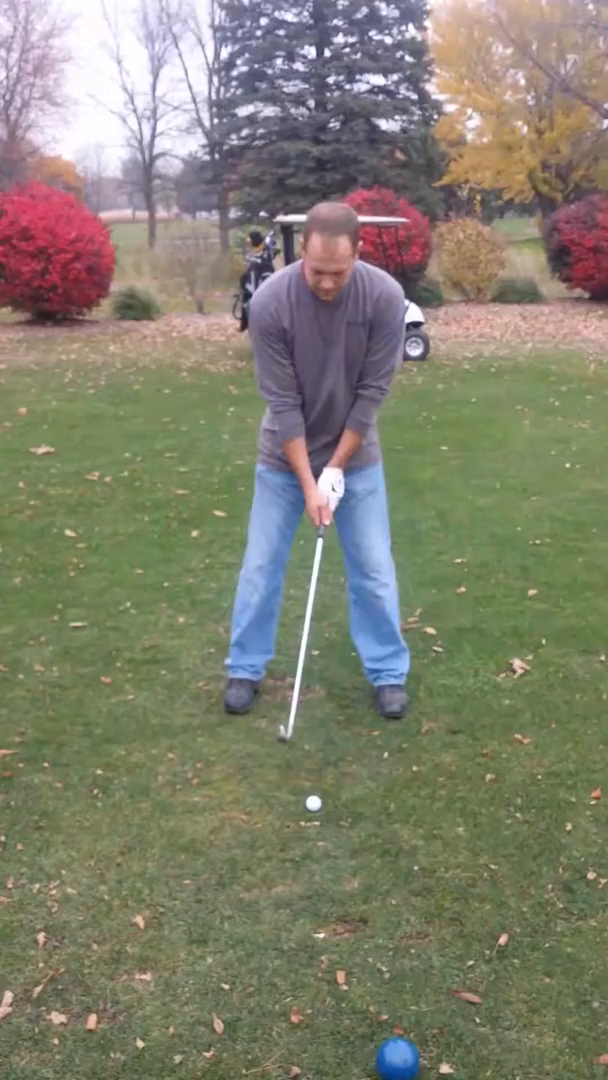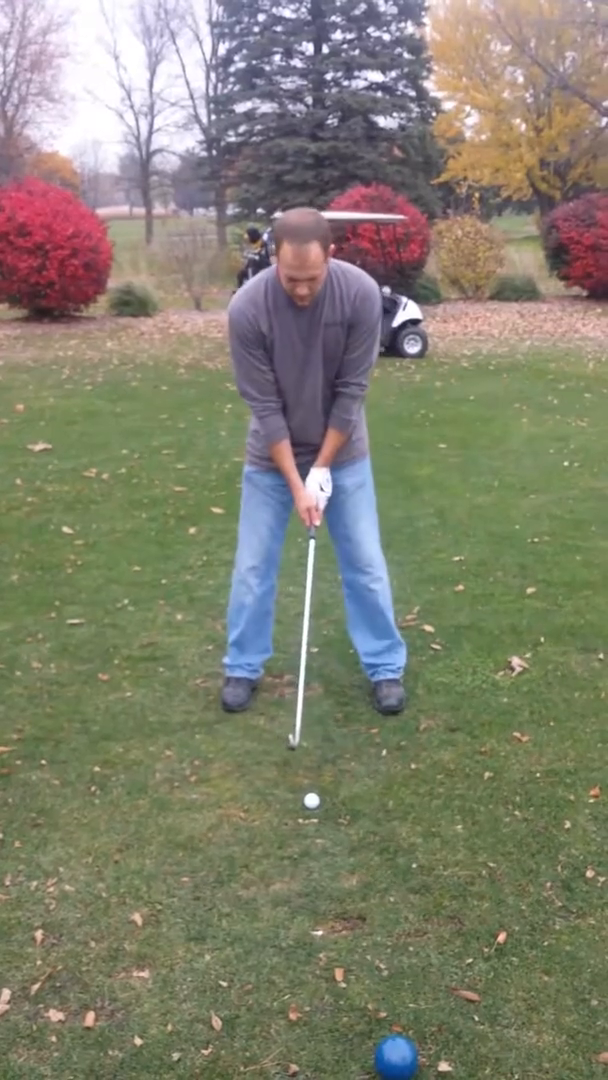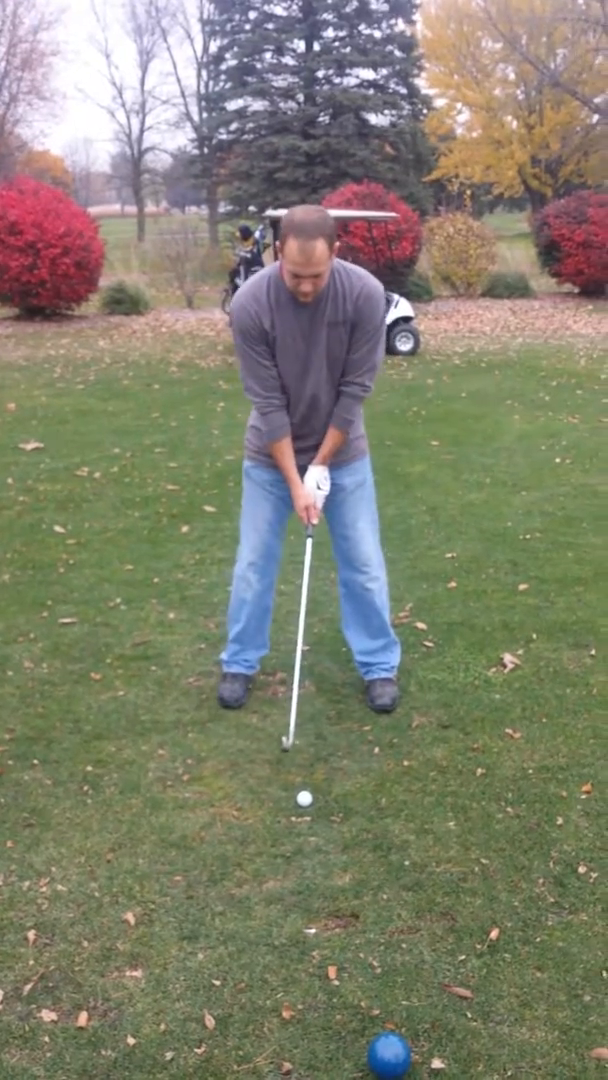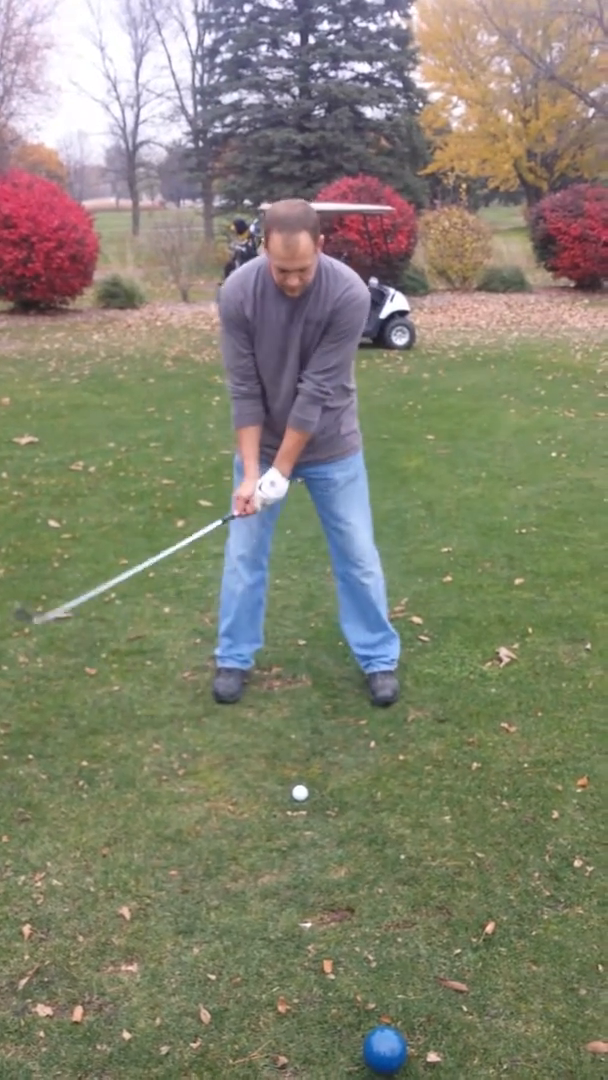
dt=0.4s
person 1, frame 1
left shoulder: (385, 296)
right shoulder: (269, 301)
left elbow: (373, 392)
right elbow: (281, 401)
left wrist: (336, 468)
right wrist: (308, 483)
left hip: (355, 454)
right hip: (284, 454)
left knee: (373, 568)
right knee: (262, 563)
left ankle: (388, 672)
right ankle: (245, 667)
person 1, frame 2
left shoulder: (362, 294)
right shoulder: (246, 308)
left elbow: (351, 390)
right elbow: (263, 404)
left wrist: (322, 467)
right wrist: (295, 484)
left hip: (342, 450)
right hip: (271, 454)
left knee: (364, 562)
right knee: (254, 564)
left ankle: (385, 666)
right ankle: (243, 667)
person 1, frame 3
left shoulder: (365, 293)
right shoulder: (249, 304)
left elbow: (355, 388)
right elbow: (267, 402)
left wrist: (321, 465)
right wrist: (295, 482)
left hip: (342, 450)
right hip: (271, 452)
left knee: (363, 560)
right knee: (255, 559)
left ankle: (378, 664)
right ankle: (240, 662)
person 1, frame 4
left shoulder: (349, 294)
right shoulder: (237, 292)
left elbow: (318, 391)
right elbow: (244, 390)
left wrist: (280, 473)
right wrist: (249, 472)
left hip: (330, 444)
right hip: (262, 441)
left knee: (356, 553)
right knee: (244, 552)
left ankle: (378, 657)
right ankle: (234, 657)
